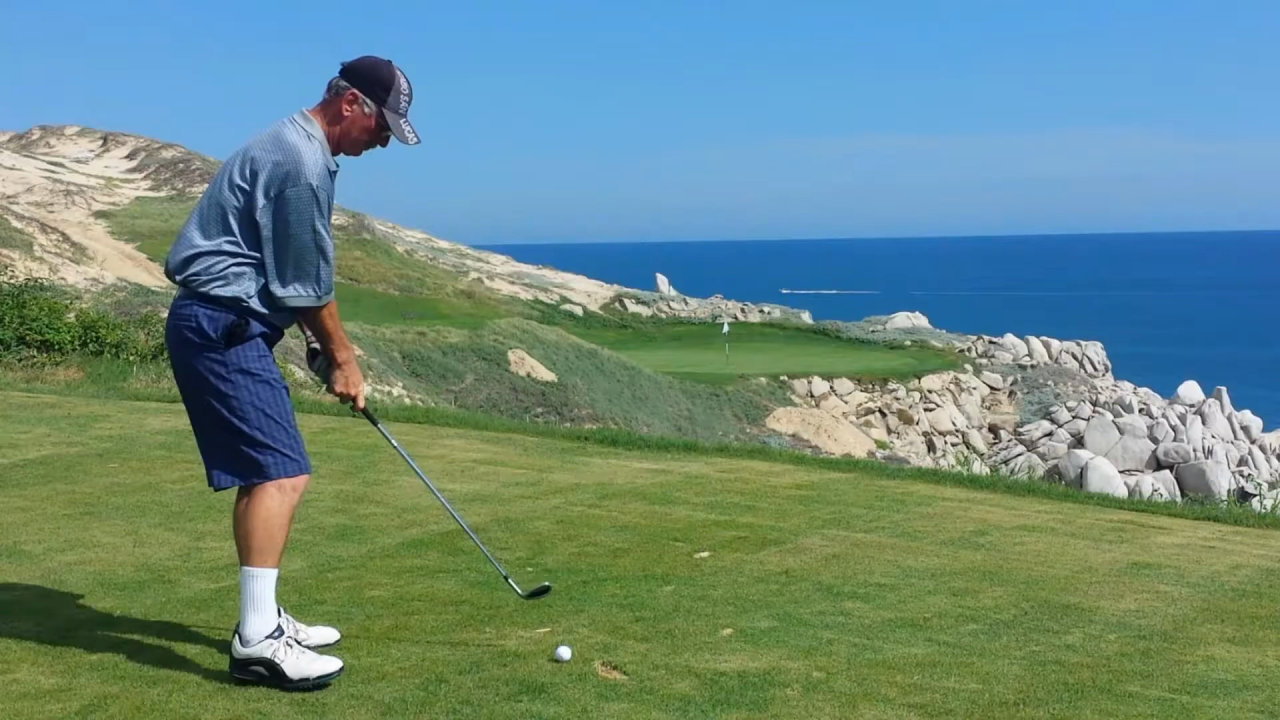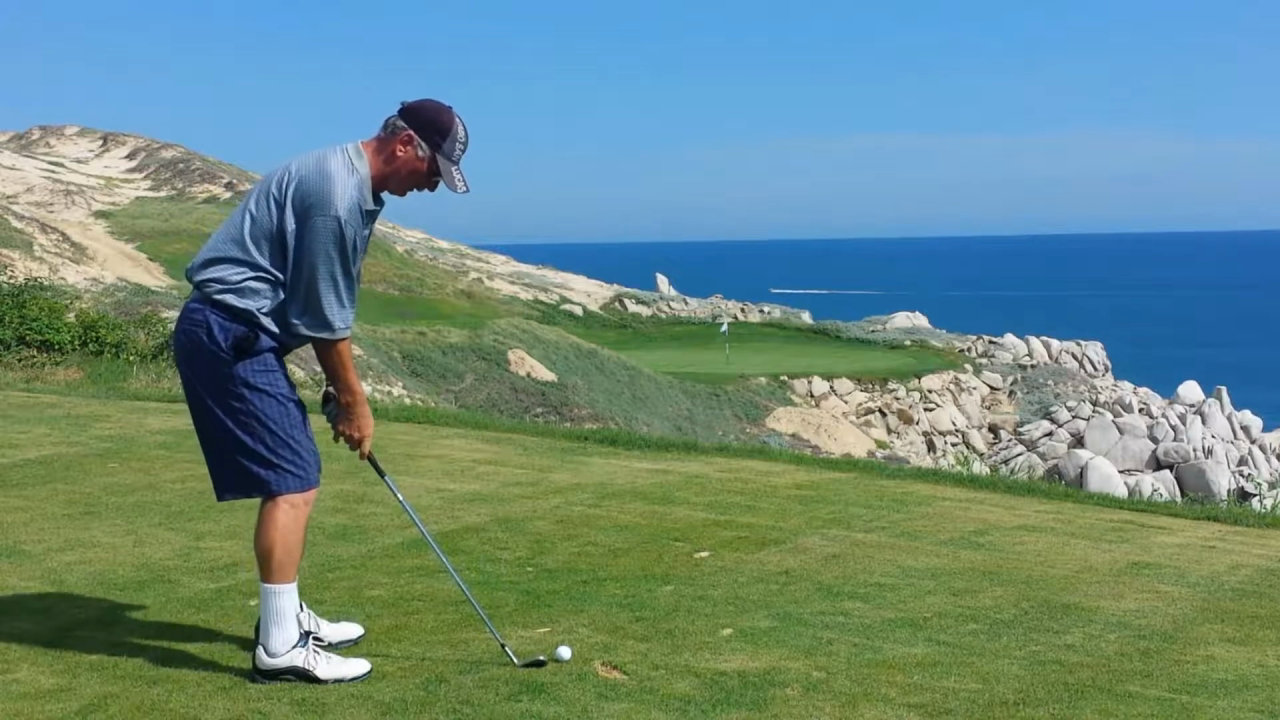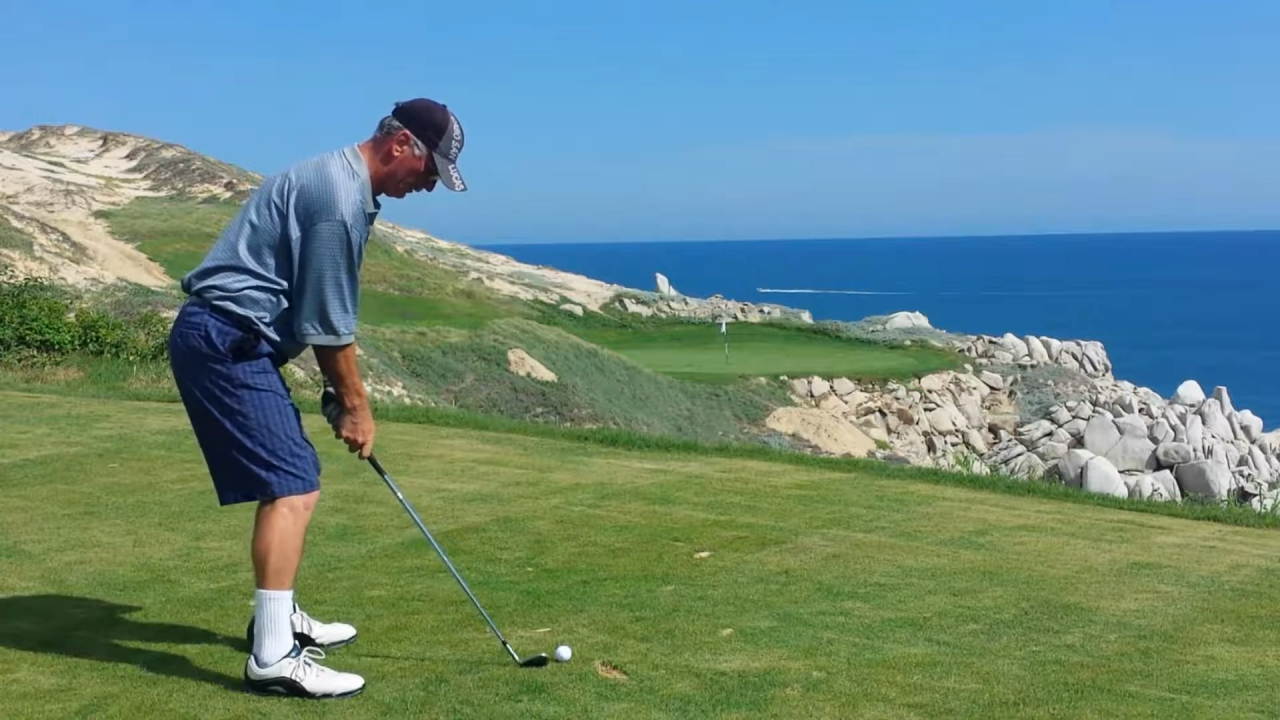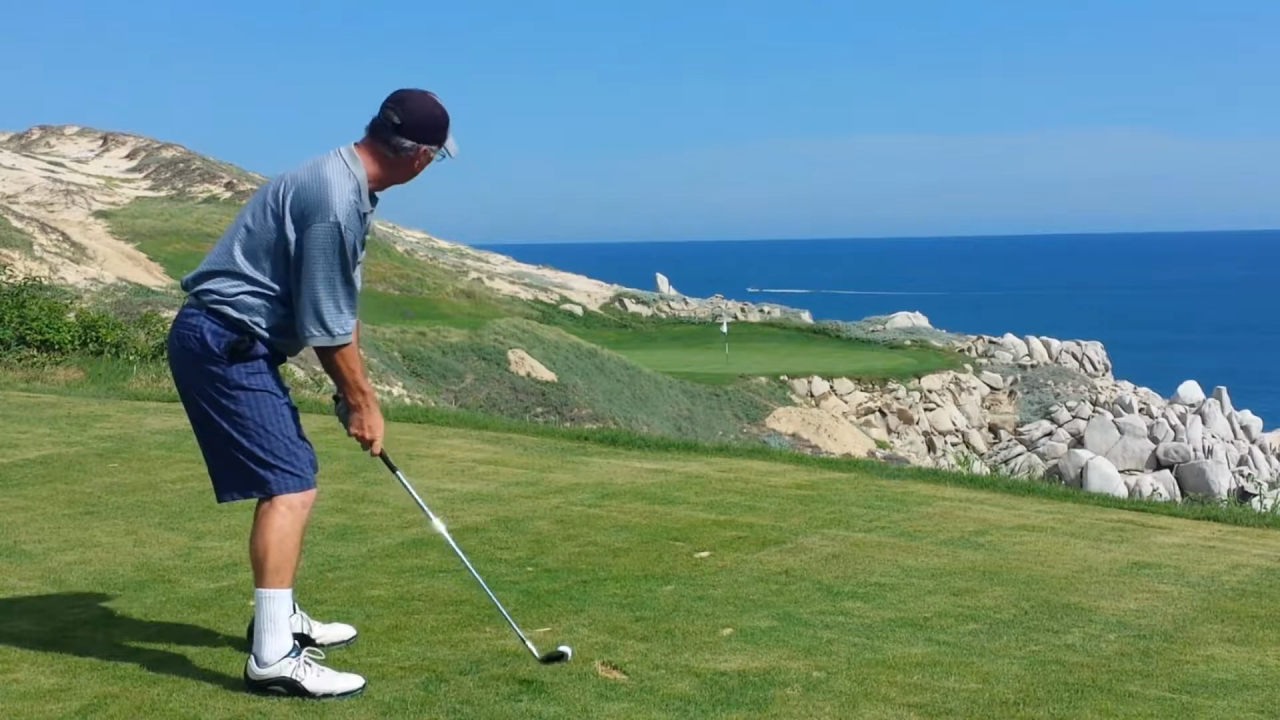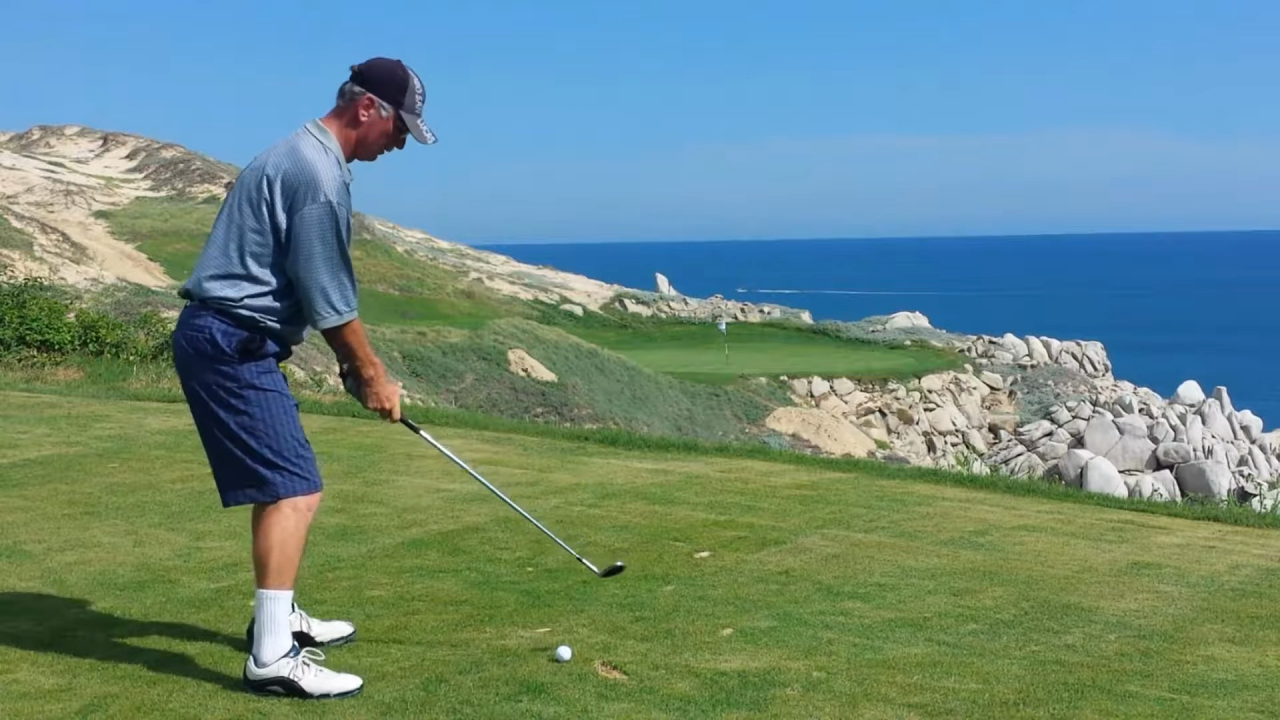
dt=1s
person 1, frame 1
left shoulder: (302, 152)
right shoulder: (300, 165)
left elbow: (290, 275)
right elbow: (306, 284)
left wrist: (324, 346)
right wrist: (344, 358)
left hip: (231, 327)
right hip: (223, 328)
left knee: (263, 473)
right knee: (281, 473)
left ankle: (263, 617)
right ankle: (257, 639)
person 1, frame 2
left shoulder: (354, 185)
right shoulder: (335, 193)
left elbow: (324, 308)
right elbow: (324, 316)
left wrist: (343, 392)
right wrist: (354, 402)
left hip: (242, 335)
right hip: (230, 336)
left knee: (295, 478)
right knee: (292, 484)
left ankle: (286, 616)
right ankle: (281, 647)
person 1, frame 3
left shoulder: (343, 183)
right shoulder: (338, 198)
left elbow: (321, 312)
right elbow: (328, 323)
left wrist: (343, 395)
right wrist: (355, 406)
left hip: (232, 340)
right hip: (226, 342)
left knee: (290, 479)
right knee: (292, 487)
left ankle: (279, 618)
right ankle: (274, 658)
person 1, frame 4
left shoulder: (349, 188)
right shoulder: (335, 198)
left elbow: (342, 297)
right elbow: (324, 323)
left wrist: (357, 388)
right wrist: (362, 402)
left hip: (236, 344)
right hip: (223, 344)
left knee: (293, 479)
right knee: (289, 487)
left ankle: (279, 617)
right ankle: (273, 658)
person 1, frame 5
left shoulder: (304, 155)
right shoulder: (318, 174)
left elbow: (318, 288)
right elbow: (329, 298)
left wrist: (352, 360)
right wrist: (373, 374)
left hip: (230, 339)
right hip: (232, 344)
left knee: (282, 482)
right knee: (294, 490)
left ankle: (277, 617)
right ankle: (273, 658)
